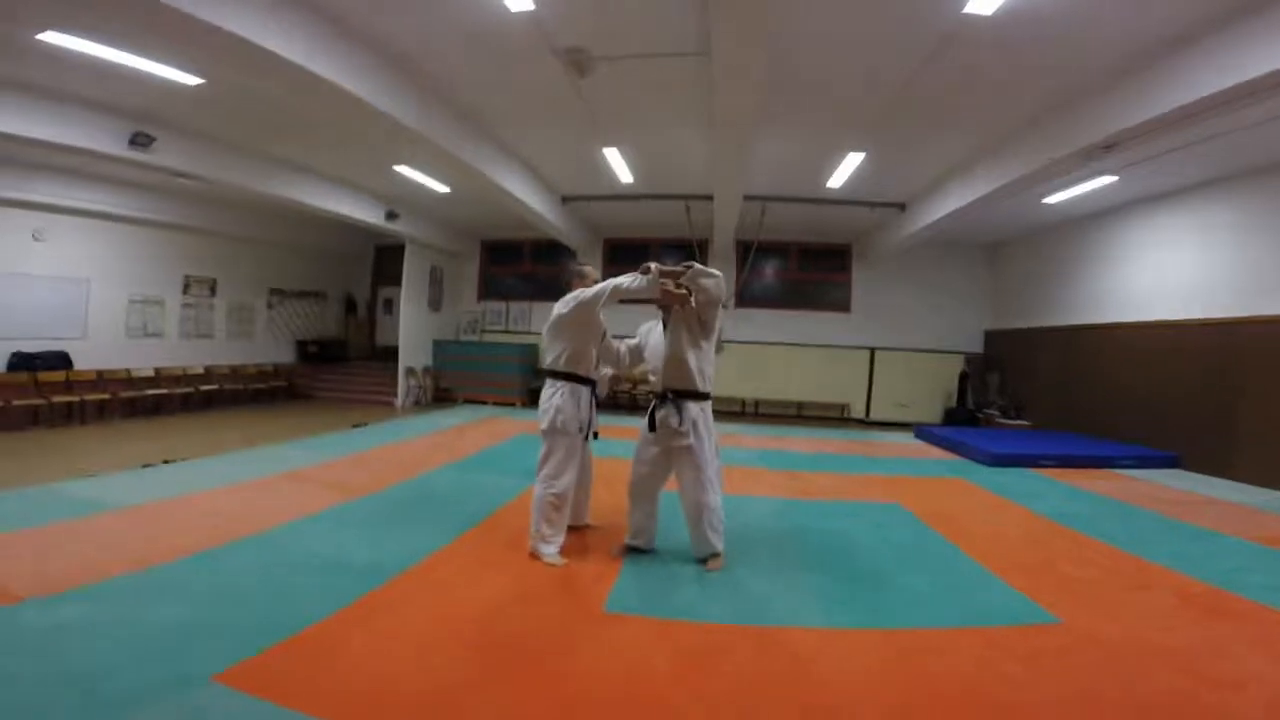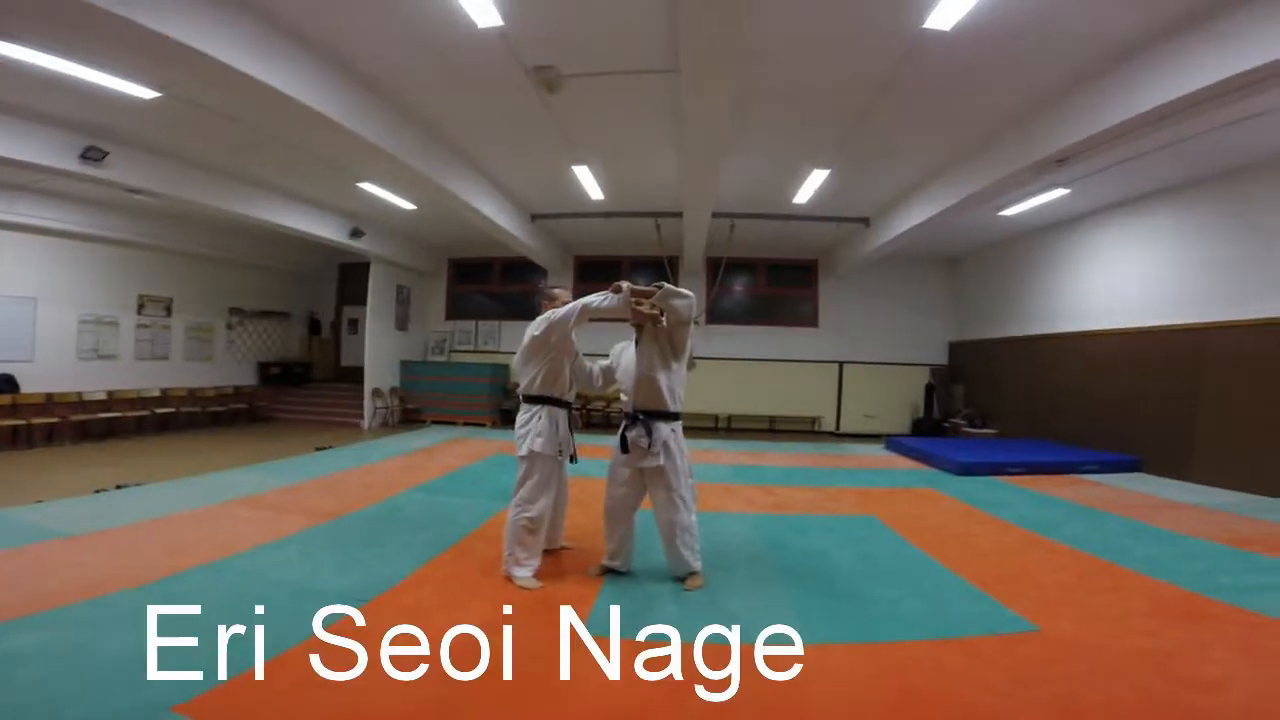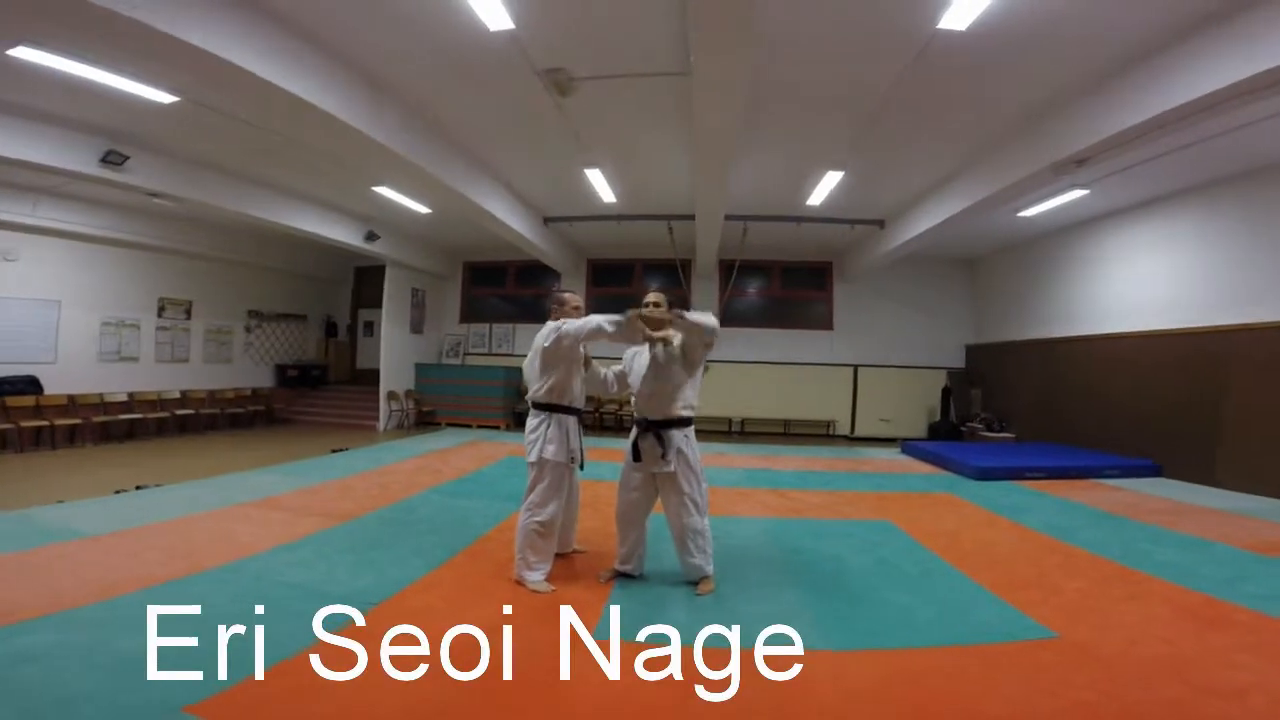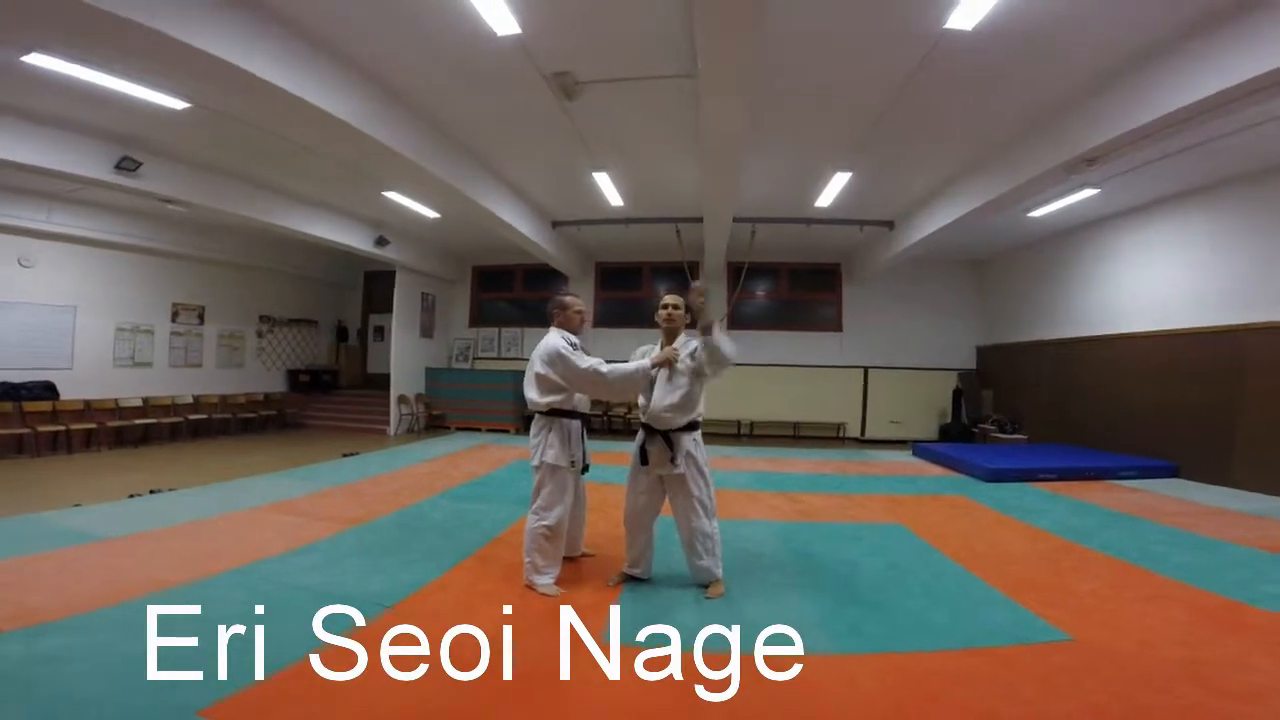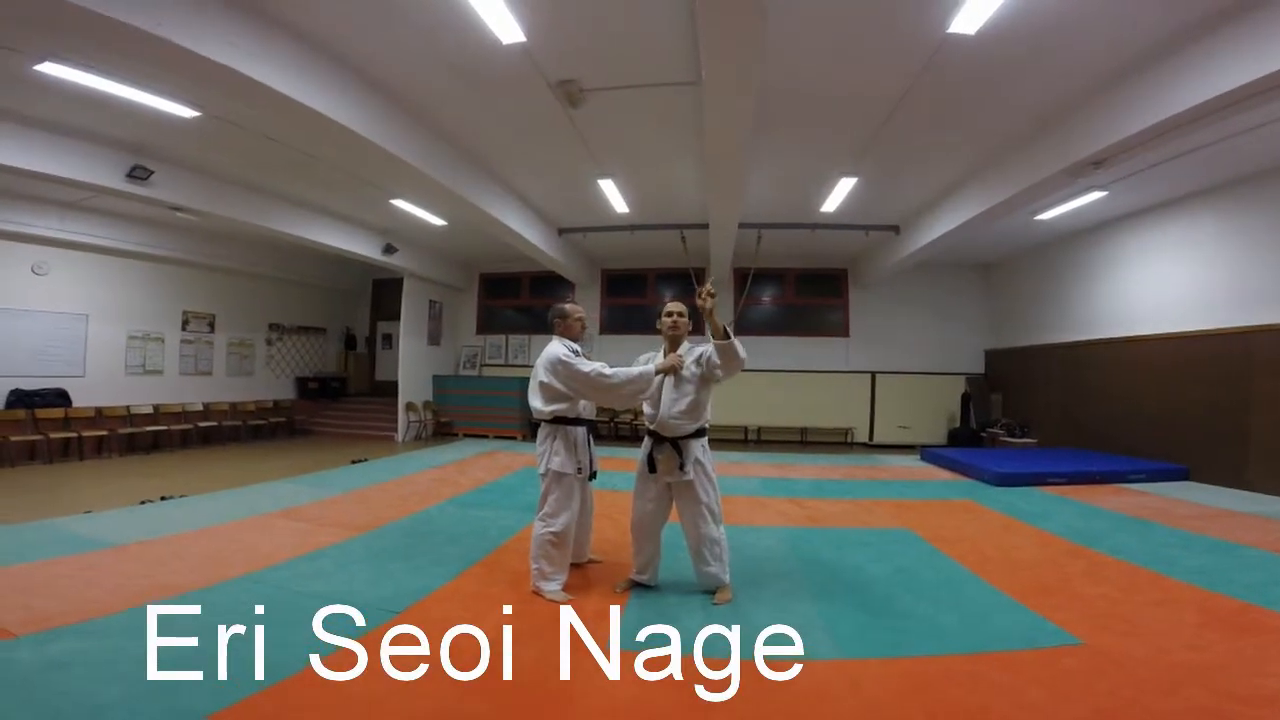
dt=0.5s
person 1, frame 1
left shoulder: (699, 318)
right shoulder: (650, 330)
left elbow: (713, 282)
right elbow: (624, 356)
left wrist: (666, 272)
left hip: (692, 415)
right hip: (659, 413)
left knee: (700, 487)
right knee: (642, 482)
left ankle: (712, 549)
right ankle: (639, 540)
person 1, frame 2
left shoulder: (671, 339)
right shoulder: (622, 351)
left elbow: (684, 301)
right elbow: (596, 377)
left wrist: (636, 289)
left hip: (662, 435)
right hip: (630, 434)
left knee: (674, 506)
right knee: (617, 504)
left ankle: (690, 567)
right ankle: (616, 561)
person 1, frame 3
left shoulder: (685, 343)
right shoulder: (634, 353)
left elbow: (709, 328)
right elbow: (612, 382)
left wrist: (668, 323)
left hip: (675, 440)
right hip: (642, 439)
left knee: (687, 511)
right knee: (629, 508)
left ankle: (702, 572)
right ankle: (627, 564)
person 1, frame 4
left shoulder: (697, 348)
right shoulder: (643, 353)
left elbow: (724, 357)
left wrist: (703, 315)
left hip: (683, 444)
right hip: (648, 442)
left knee: (696, 514)
right knee: (637, 512)
left ankle: (711, 575)
right ankle: (635, 568)
person 1, frame 5
left shoulder: (702, 356)
right shoulder: (646, 361)
left elbow: (733, 361)
left wrist: (711, 318)
left hip: (691, 451)
right hip: (654, 449)
left knee: (703, 521)
right knee: (644, 519)
left ankle: (719, 581)
right ankle: (642, 574)
person 2, frame 1
left shoulder: (583, 313)
right shoulder: (571, 306)
left elbow: (603, 350)
right elbow: (612, 288)
right wrist: (651, 281)
left hip: (578, 396)
right hip: (563, 398)
left knee: (578, 467)
right knee: (557, 473)
left ankle: (573, 517)
right ankle: (544, 543)
person 2, frame 2
left shoulder: (556, 337)
right shoulder: (544, 327)
left elbow: (582, 374)
right elbow: (583, 308)
right wrist: (625, 302)
left hip: (554, 420)
right hip: (540, 421)
left knee: (555, 489)
right knee: (533, 496)
left ankle: (549, 540)
right ankle: (518, 566)
person 2, frame 3
left shoulder: (564, 341)
right shoulder: (553, 334)
left elbow: (589, 378)
right elbow: (593, 326)
right wrist: (631, 326)
left hip: (564, 426)
right hip: (550, 427)
left knee: (566, 493)
right knee: (543, 501)
left ankle: (561, 544)
right ankle: (529, 570)
person 2, frame 4
left shoulder: (565, 344)
right shoulder: (555, 348)
left elbow: (586, 380)
right elbow: (600, 375)
right wrist: (652, 363)
left hip: (568, 430)
right hip: (555, 432)
left knee: (573, 496)
right knee: (550, 505)
left ankle: (569, 547)
right ankle: (539, 574)
person 2, frame 5
left shoulder: (568, 353)
right shoulder: (558, 356)
left elbow: (590, 387)
right elbow: (604, 379)
right wrist: (657, 368)
left hip: (575, 438)
right hip: (561, 440)
left knee: (580, 504)
right knee: (557, 512)
left ankle: (576, 554)
right ankle: (546, 580)
